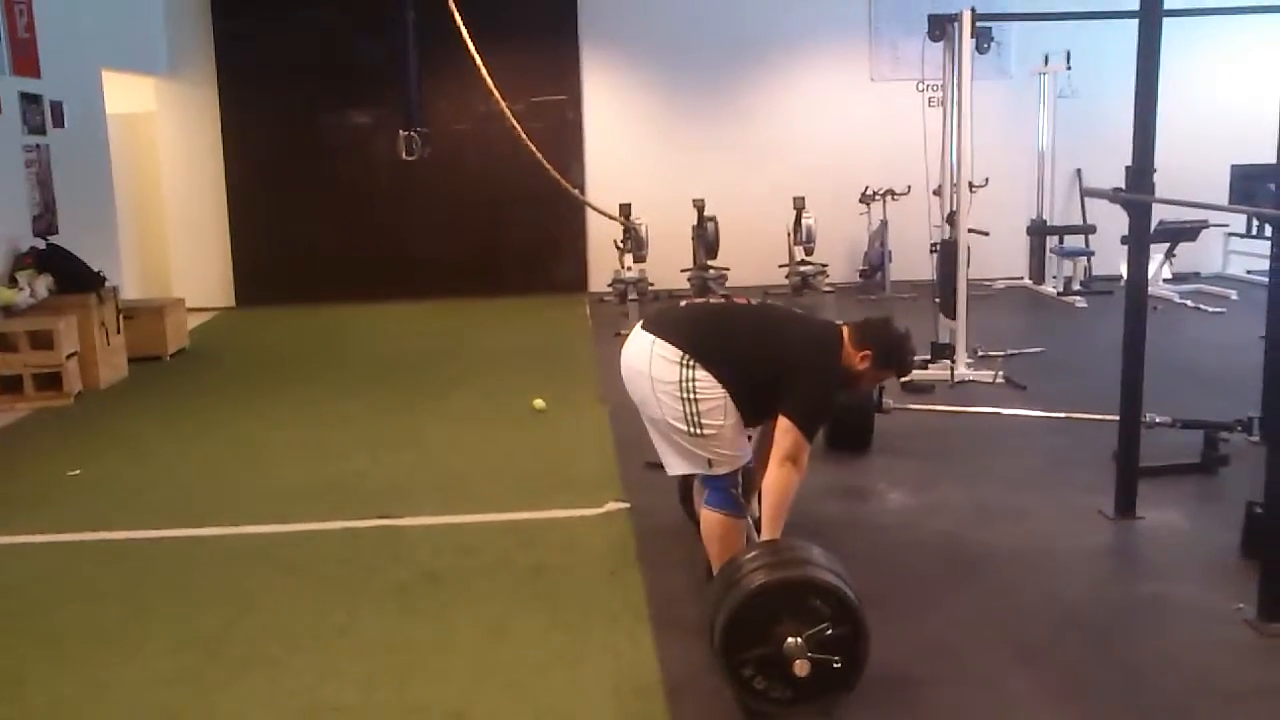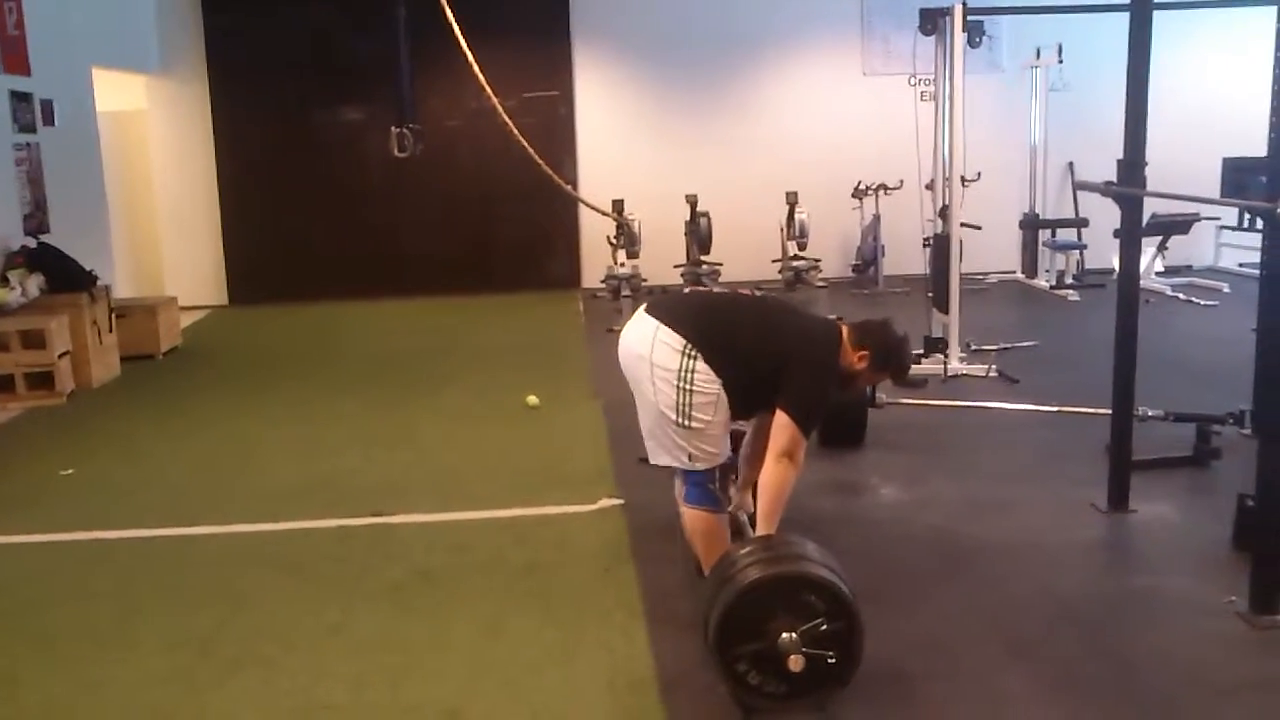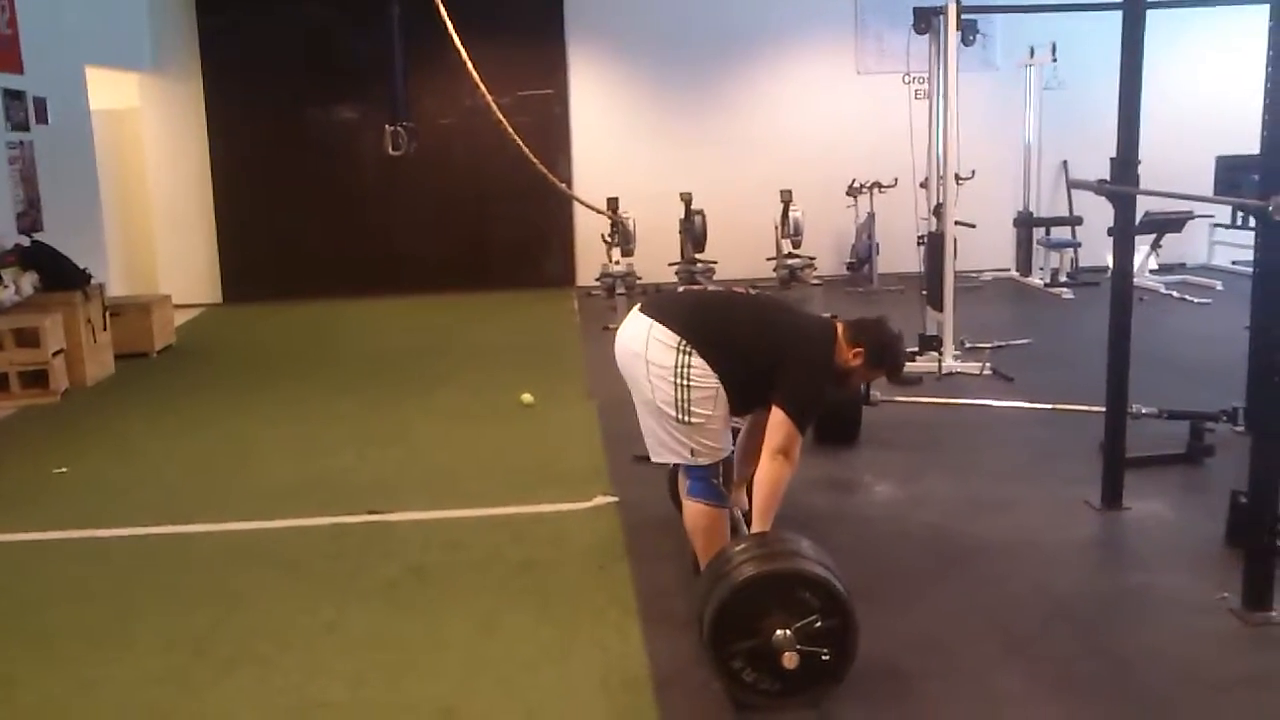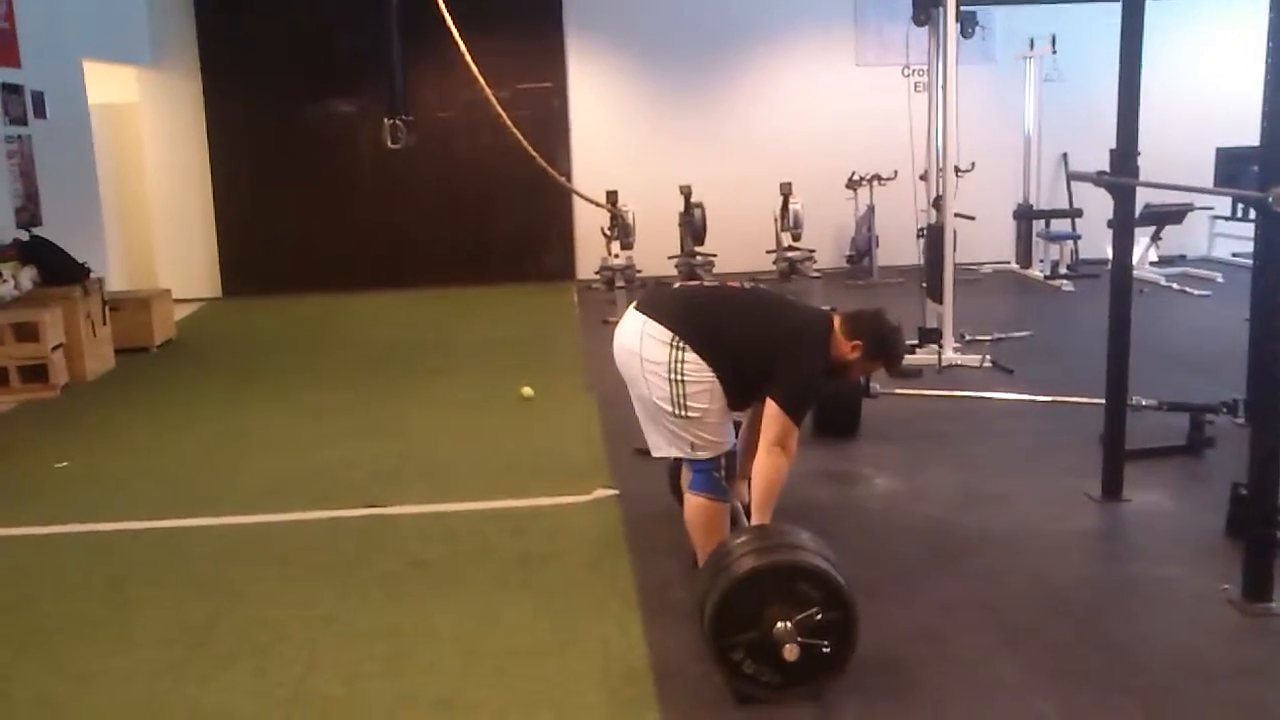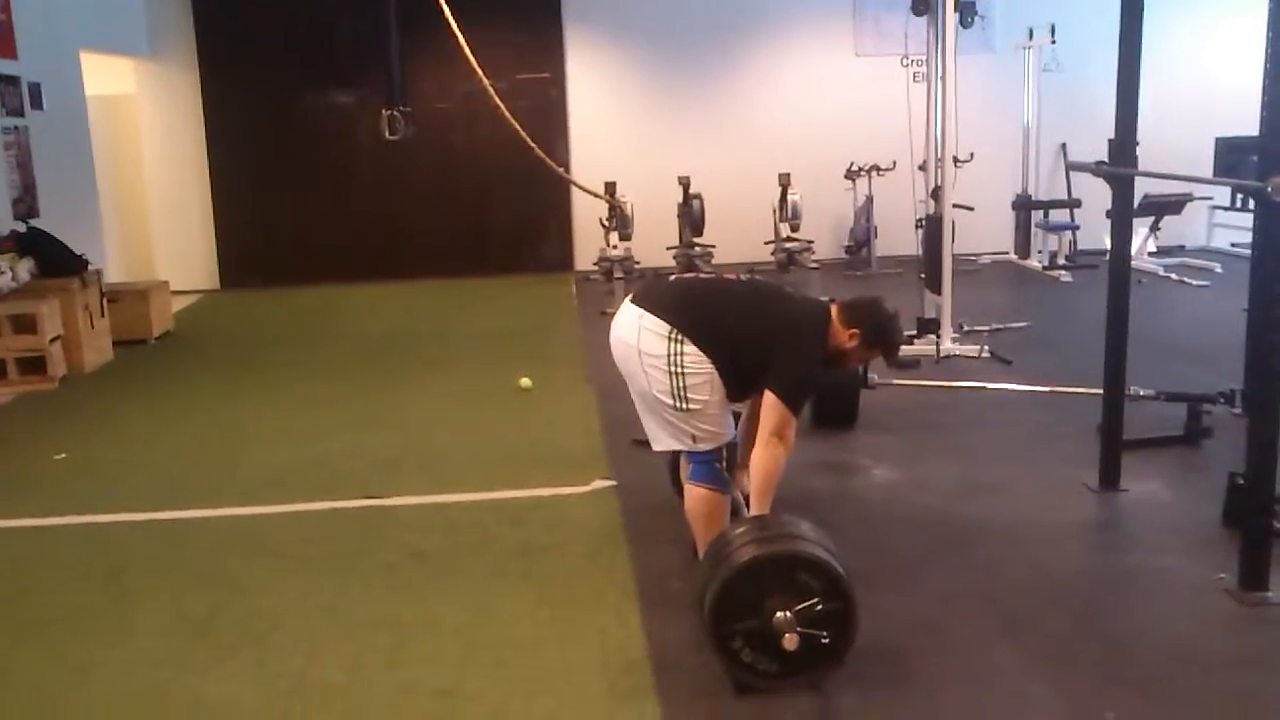
dt=0.2s
person 1, frame 1
left shoulder: (814, 343)
right shoulder: (820, 366)
left elbow: (772, 425)
right elbow: (787, 460)
left wrist: (749, 497)
right hip: (671, 357)
left knee: (713, 467)
right knee: (725, 479)
left ankle: (720, 566)
person 1, frame 2
left shoulder: (811, 341)
right shoulder: (818, 362)
left elbow: (766, 421)
right elbow: (783, 456)
left wrist: (742, 490)
right hip: (672, 346)
left knee: (695, 464)
right knee: (702, 475)
left ankle: (712, 562)
person 1, frame 3
left shoulder: (805, 338)
right shoulder: (812, 359)
left elbow: (760, 420)
right elbow: (779, 454)
left wrist: (737, 488)
right hip: (668, 343)
left knee: (697, 460)
right knee: (706, 468)
left ankle: (708, 557)
person 1, frame 4
left shoulder: (803, 330)
right shoulder: (807, 352)
left elbow: (760, 413)
right elbow: (776, 447)
left wrist: (740, 481)
left hip: (640, 325)
right hip: (663, 340)
left knee: (699, 451)
right knee: (708, 462)
left ankle: (707, 551)
person 1, frame 5
left shoulder: (800, 321)
right shoulder: (805, 343)
left elbow: (759, 405)
right elbow: (774, 438)
left wrist: (741, 471)
right hip: (660, 333)
left knee: (698, 444)
right knee: (709, 454)
left ankle: (705, 539)
